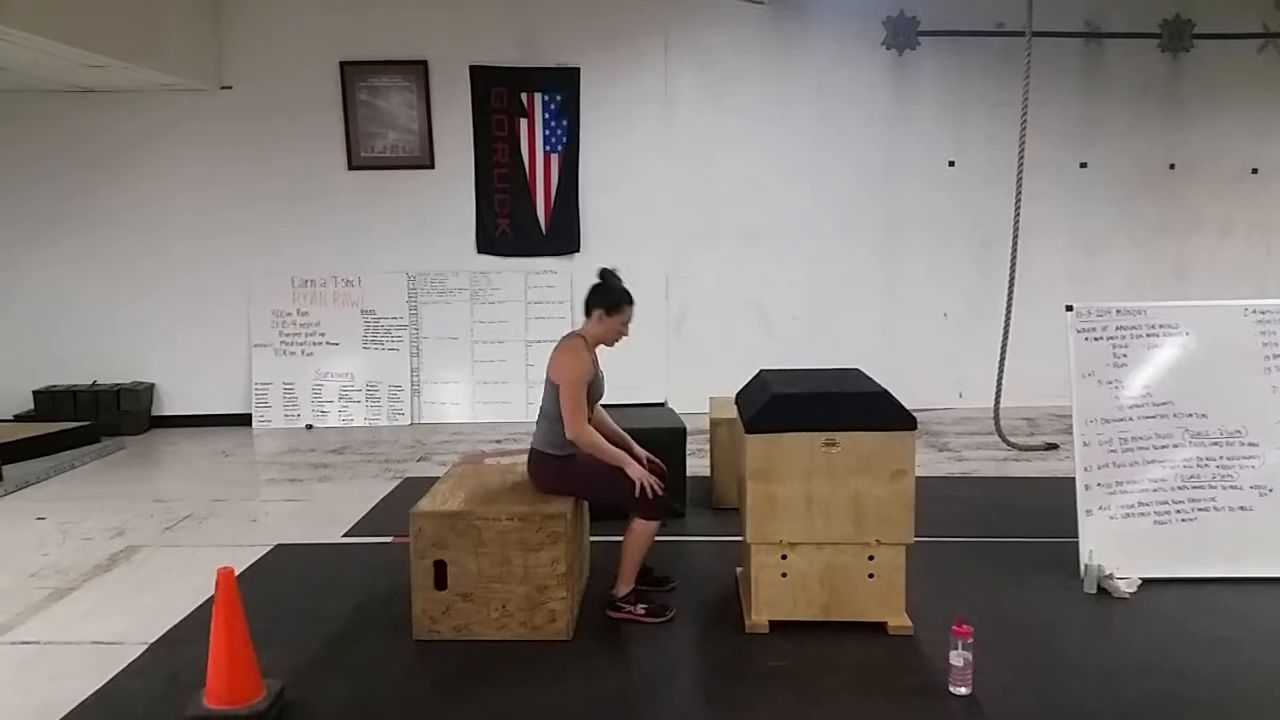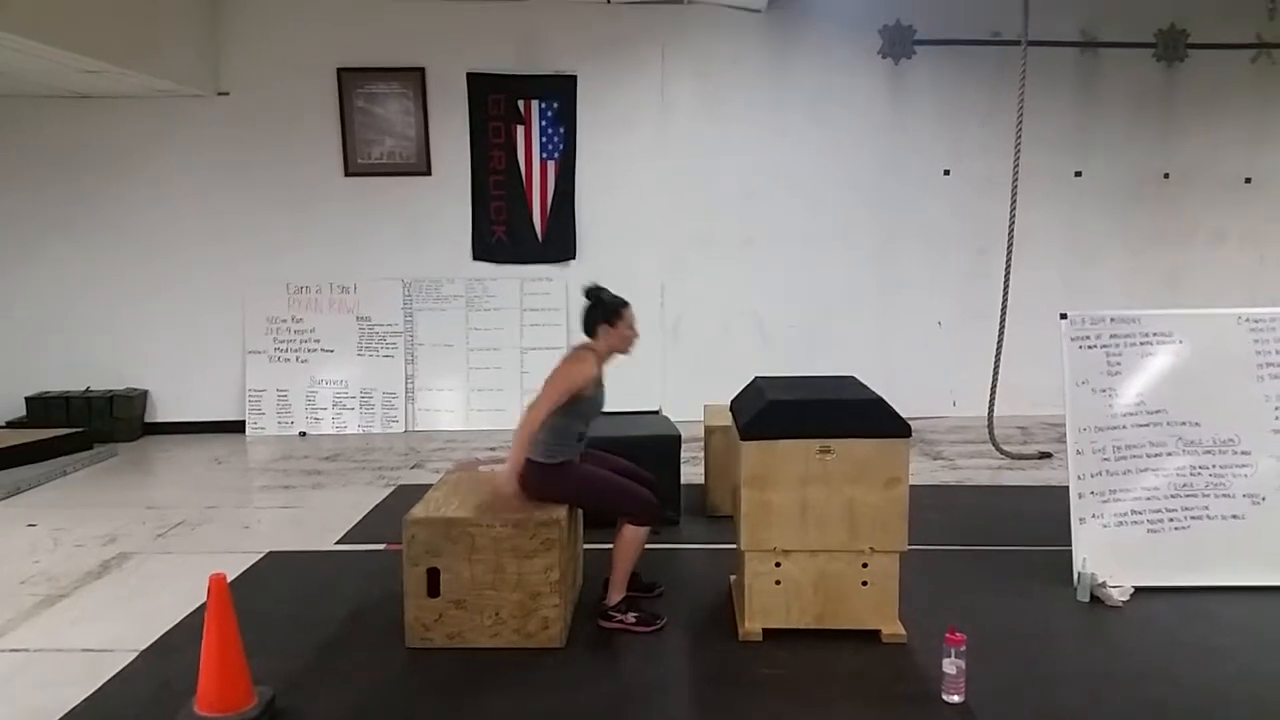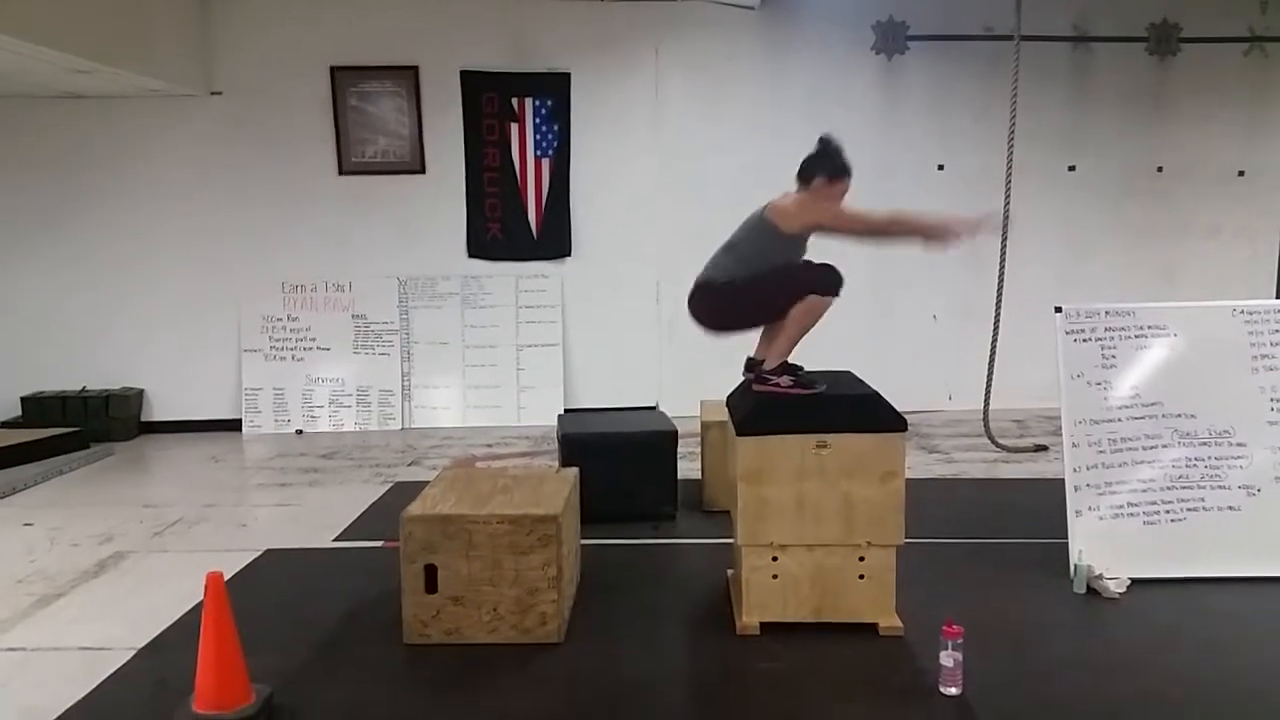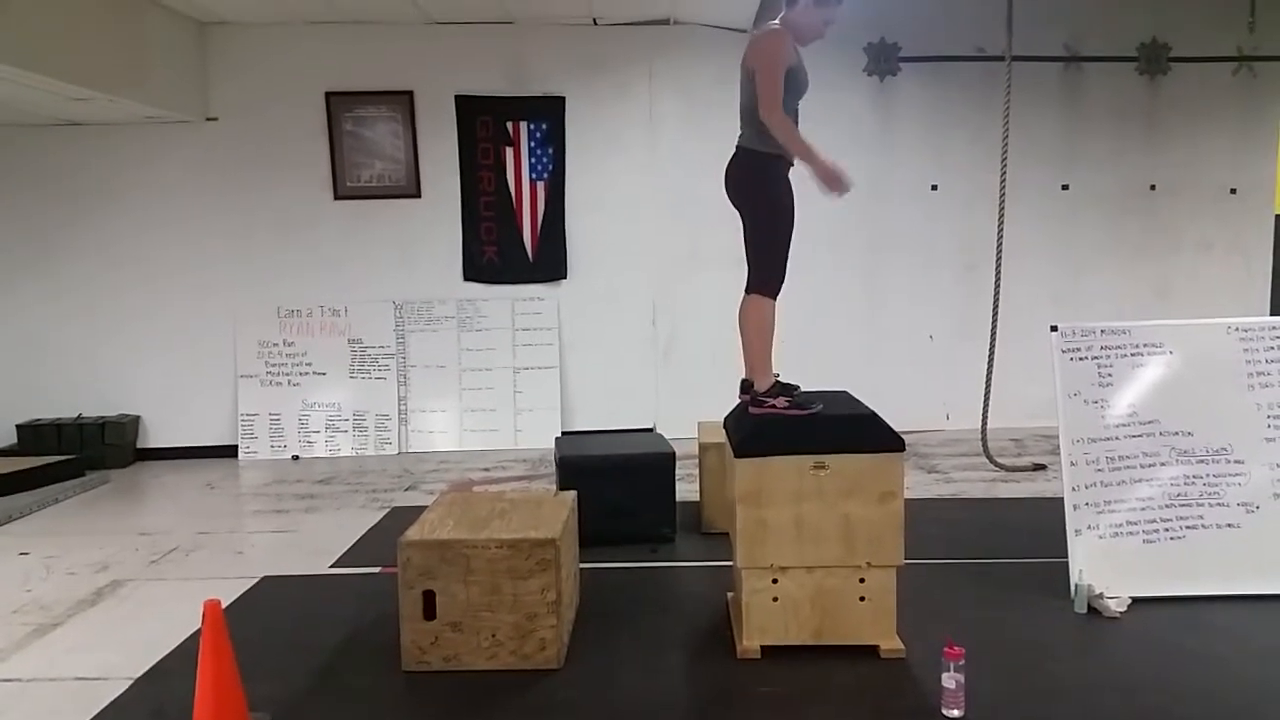
dt=1s
person 1, frame 1
left shoulder: (583, 346)
right shoulder: (575, 354)
left elbow: (591, 411)
right elbow: (577, 430)
left wrist: (632, 447)
right wrist: (626, 462)
left hip: (565, 453)
right hip: (553, 463)
left knee: (655, 475)
right knee: (652, 498)
left ankle: (634, 568)
right ankle: (622, 597)
person 1, frame 2
left shoulder: (591, 359)
right shoulder: (583, 366)
right elbow: (535, 414)
right wrist: (512, 472)
left hip: (564, 457)
right hip: (546, 469)
left knee: (646, 485)
right knee: (643, 507)
left ankle: (621, 576)
right ankle: (615, 607)
person 1, frame 3
left shoulder: (799, 208)
right shoulder: (809, 209)
left elbow: (867, 227)
right elbow: (883, 224)
left wrist: (937, 228)
right wrist: (950, 226)
left hip: (716, 296)
right hip: (716, 302)
left knee: (799, 284)
right knee: (824, 281)
left ankle: (761, 363)
right ankle: (770, 370)
person 1, frame 4
left shoulder: (780, 44)
right shoulder: (774, 39)
right elbow: (771, 112)
right wrist: (816, 162)
left hip: (759, 170)
right hip: (761, 171)
left knee: (763, 281)
right knee: (766, 281)
left ankle: (756, 380)
right ankle: (763, 390)
